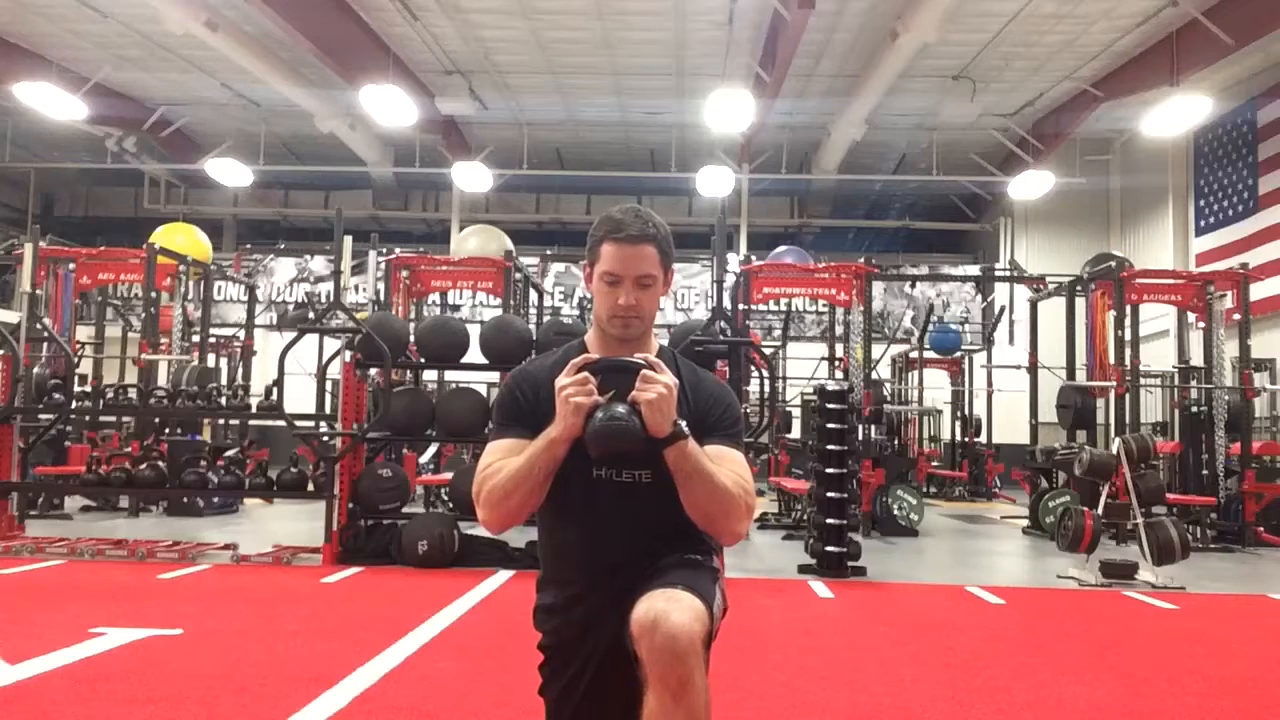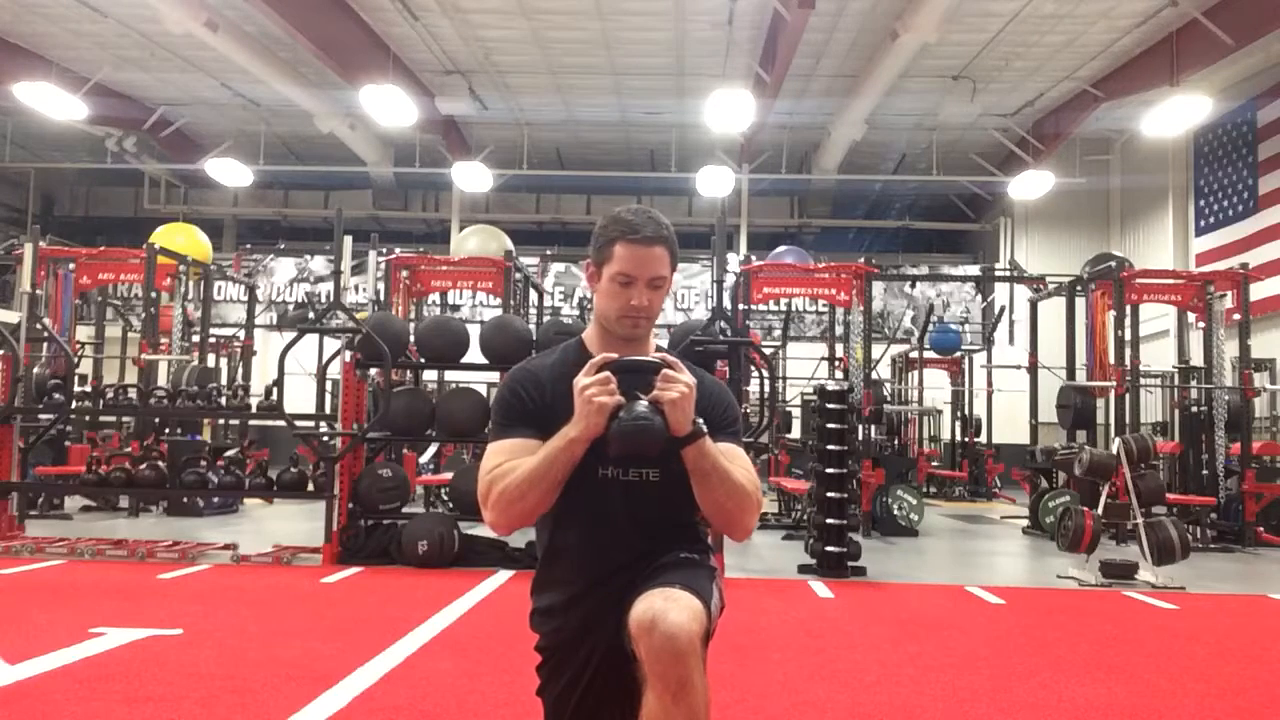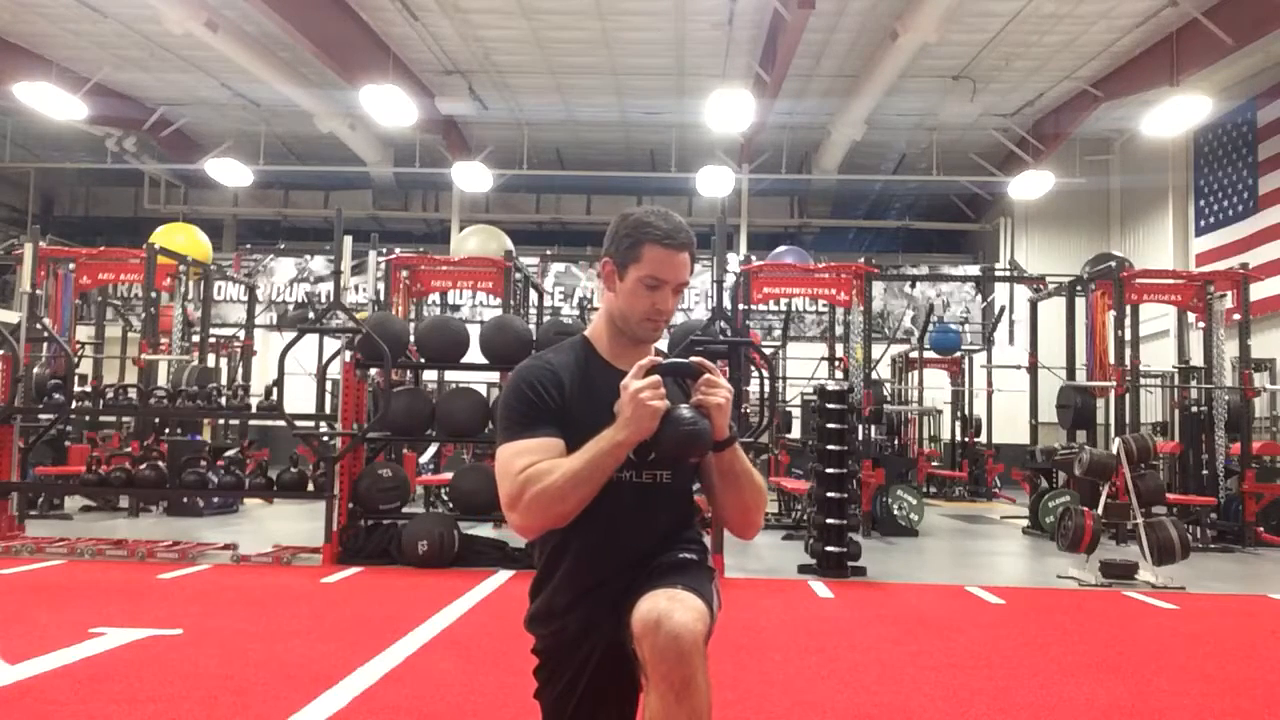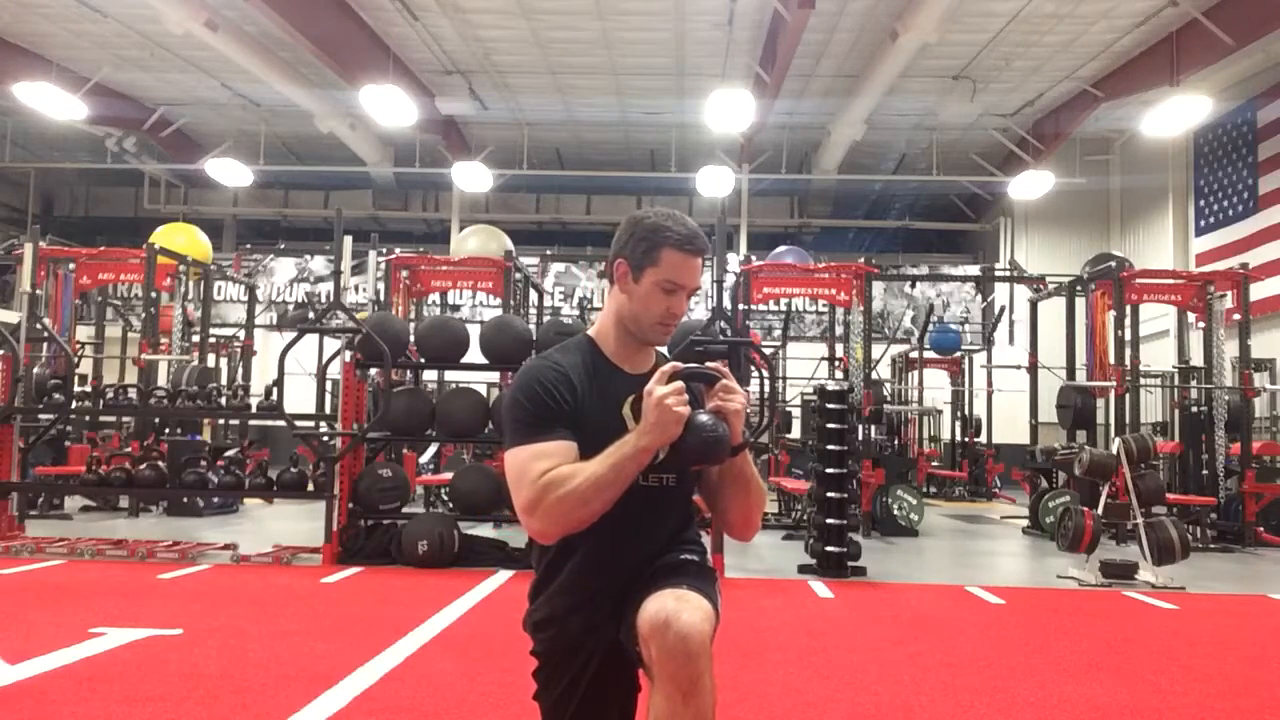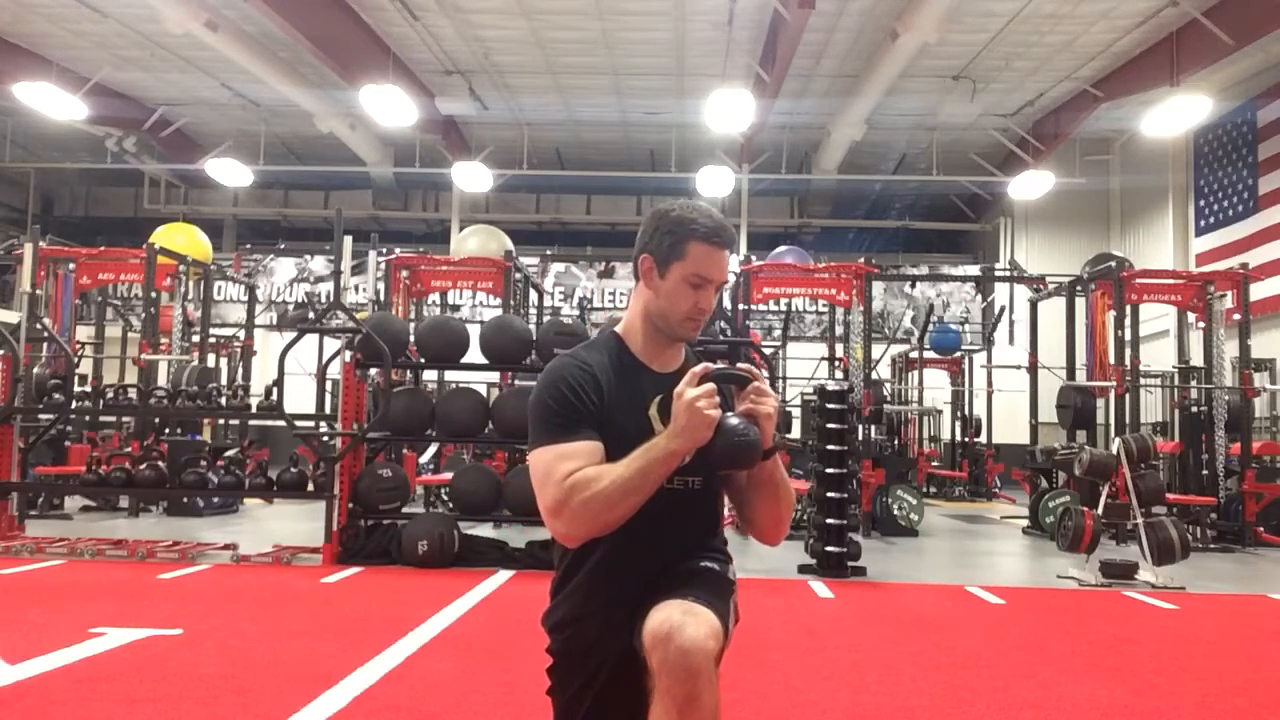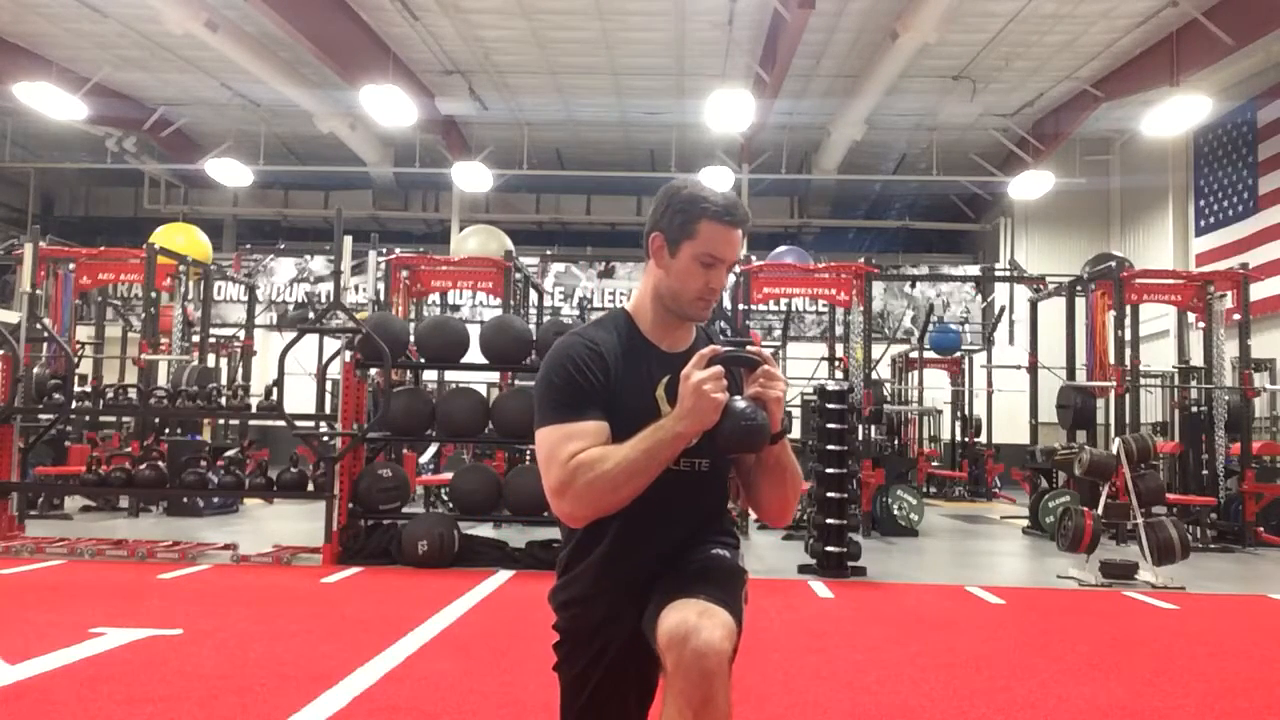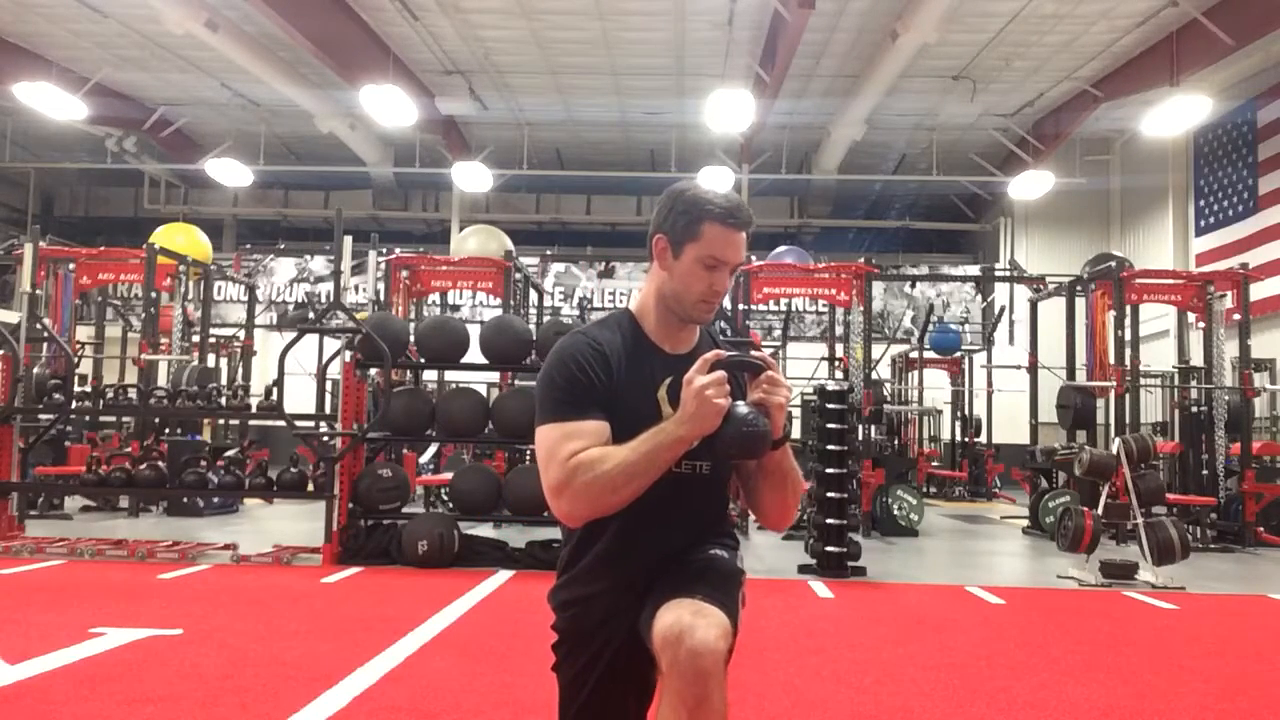
dt=0.7s
person 1, frame 1
left shoulder: (704, 393)
right shoulder: (533, 384)
left elbow: (733, 523)
right elbow: (492, 512)
left wrist: (670, 432)
right wrist: (562, 429)
left hip: (673, 574)
right hip: (574, 603)
left knee: (669, 630)
person 1, frame 2
left shoulder: (701, 390)
right shoulder: (534, 382)
left elbow: (741, 522)
right elbow: (499, 512)
left wrist: (690, 431)
right wrist: (581, 427)
left hip: (670, 572)
right hip: (573, 603)
left knee: (667, 630)
person 1, frame 3
left shoulder: (692, 384)
right shoulder: (542, 379)
left elbow: (746, 522)
right elbow: (526, 511)
left wrist: (721, 436)
right wrist: (625, 429)
left hip: (668, 572)
right hip: (574, 605)
left knee: (671, 630)
person 1, frame 4
left shoulder: (689, 386)
right shoulder: (548, 379)
left elbow: (742, 525)
right elbow: (542, 516)
left wrist: (733, 440)
right wrist: (647, 436)
left hip: (669, 574)
right hip: (576, 609)
left knee: (679, 630)
person 1, frame 5
left shoulder: (717, 386)
right shoulder: (575, 378)
left elbow: (770, 530)
right elbow: (568, 518)
left wrist: (764, 445)
right wrist: (675, 439)
left hip: (689, 581)
right hip: (595, 608)
left knee: (682, 645)
person 1, frame 6
left shoulder: (726, 365)
right shoulder: (582, 355)
left elbow: (777, 510)
right elbow: (572, 498)
left wrist: (772, 427)
right wrist: (682, 421)
left hip: (698, 561)
right hip: (604, 586)
left knee: (701, 646)
person 1, frame 7
left shoulder: (731, 368)
right shoulder: (586, 354)
left elbow: (777, 515)
right elbow: (570, 497)
left wrist: (774, 433)
right wrist: (684, 424)
left hip: (696, 563)
right hip: (603, 587)
left knee: (695, 647)
